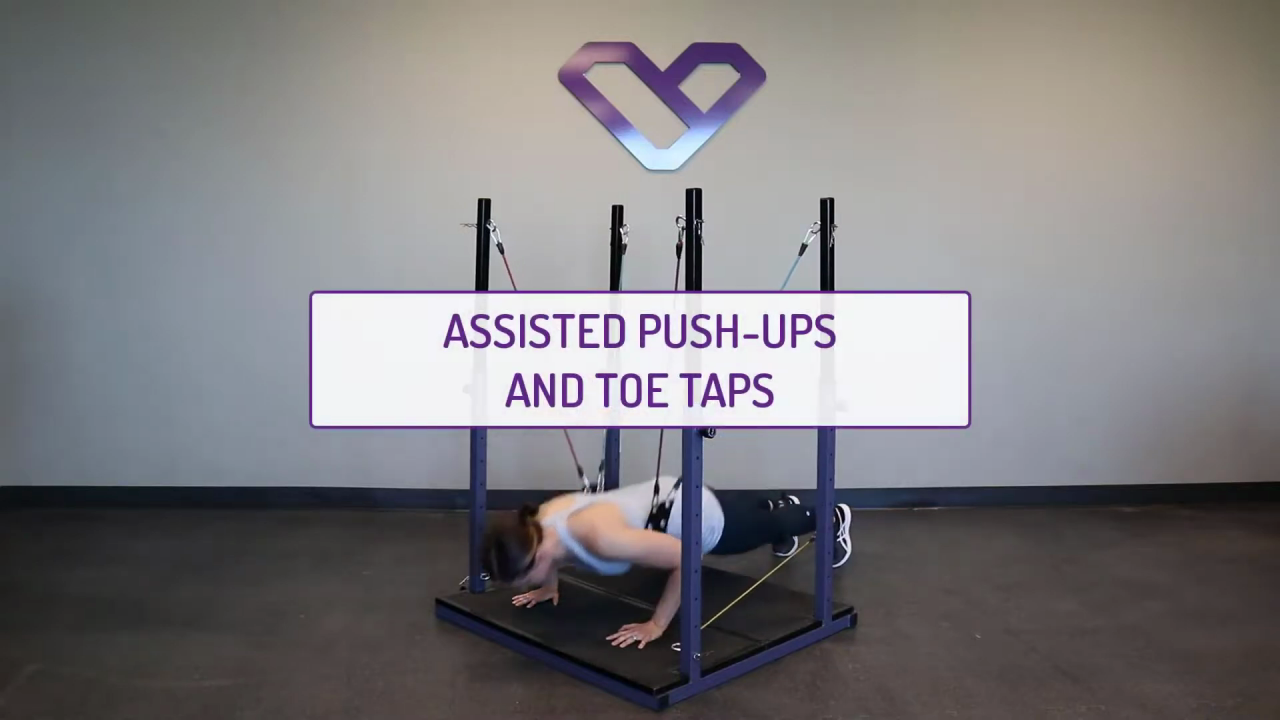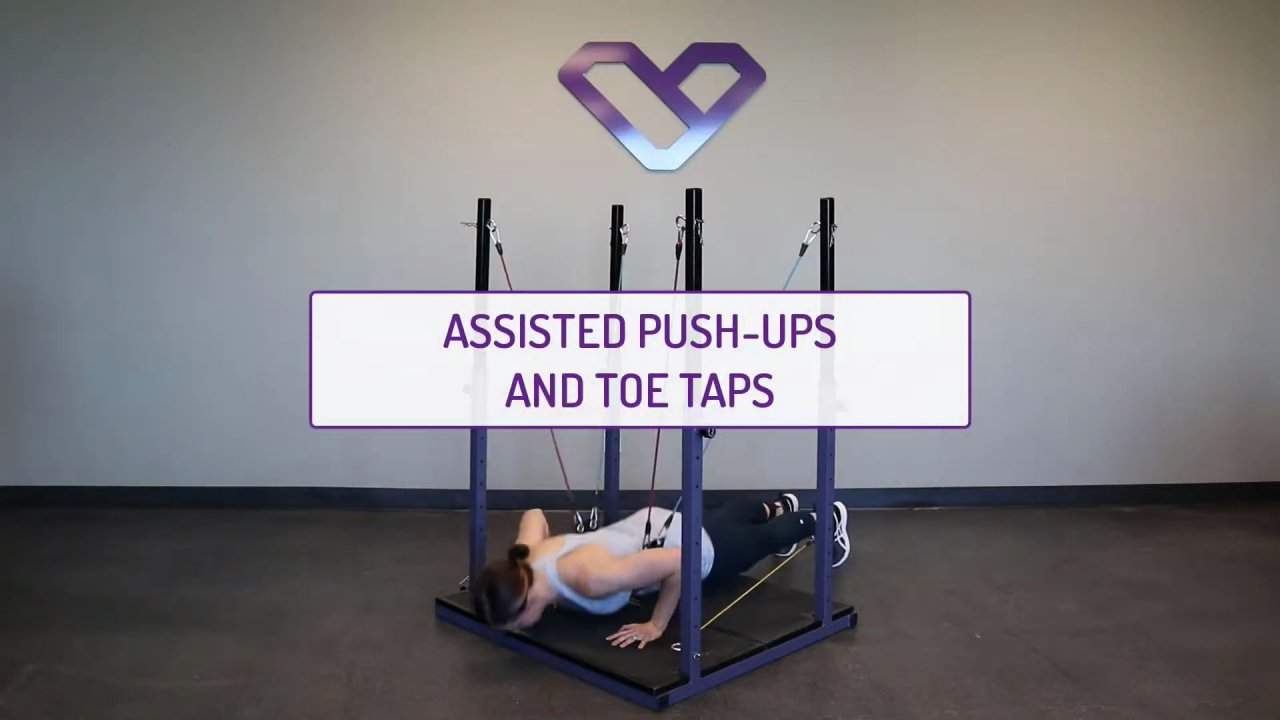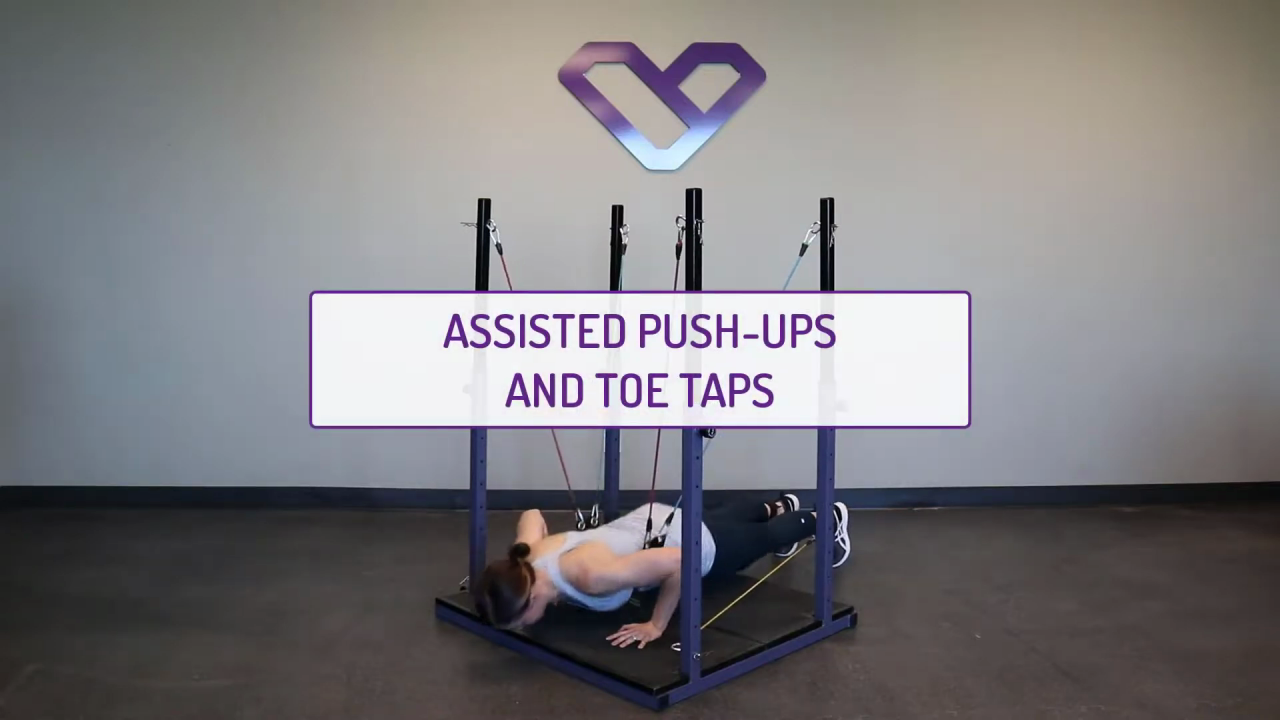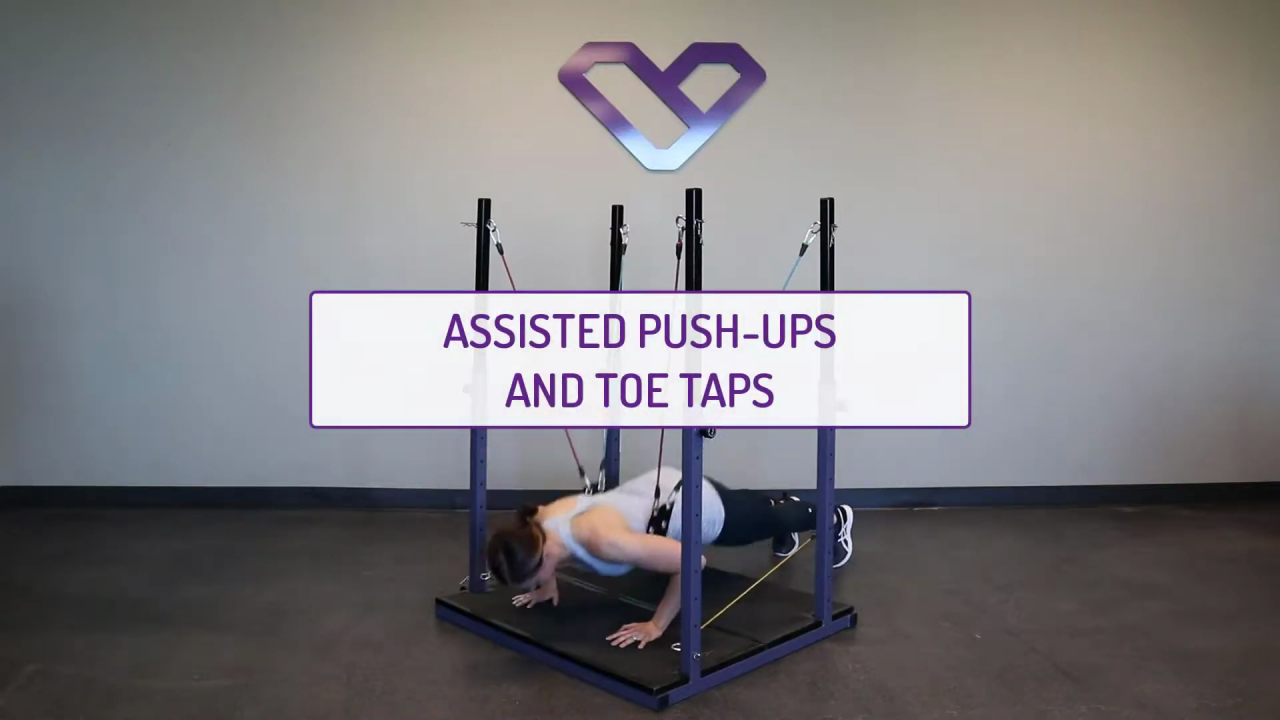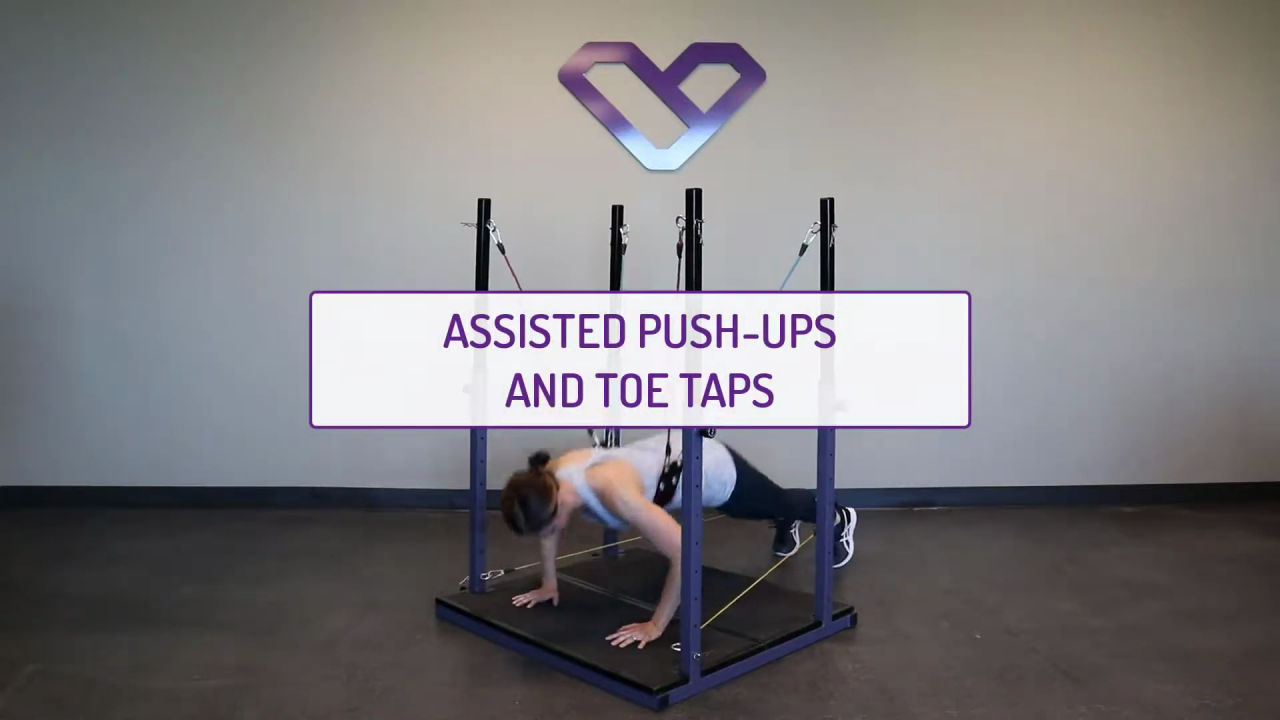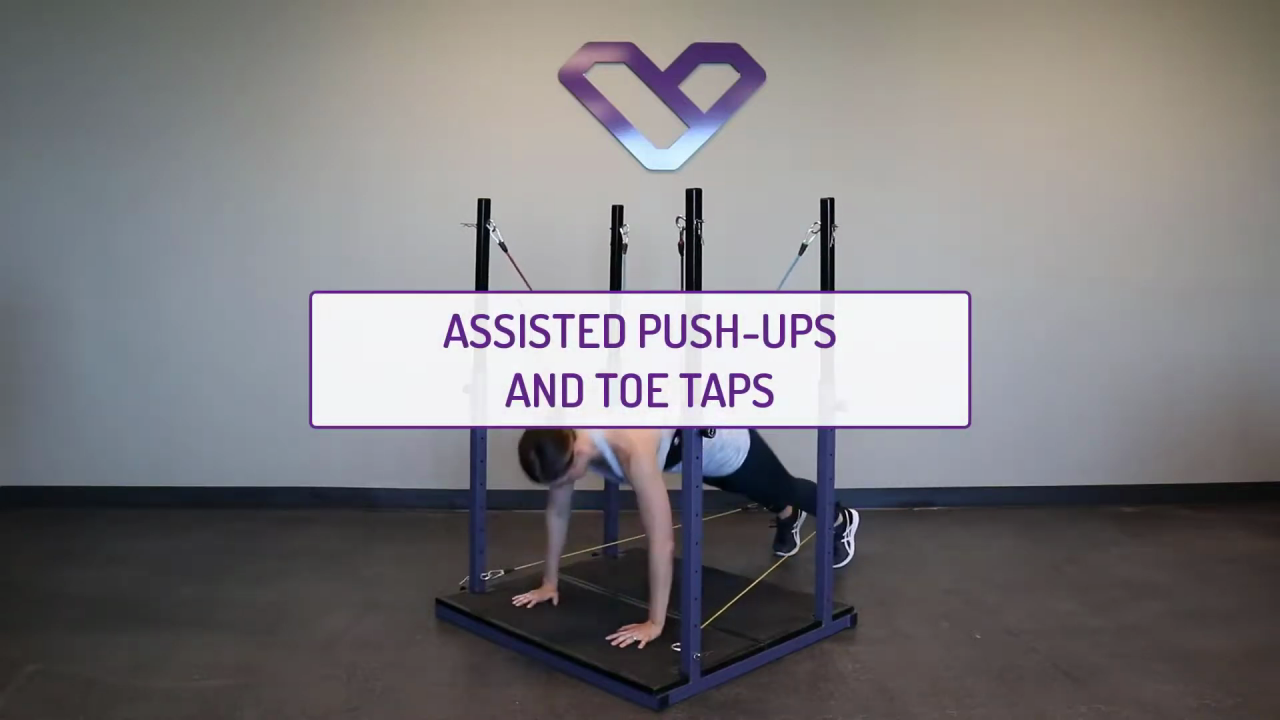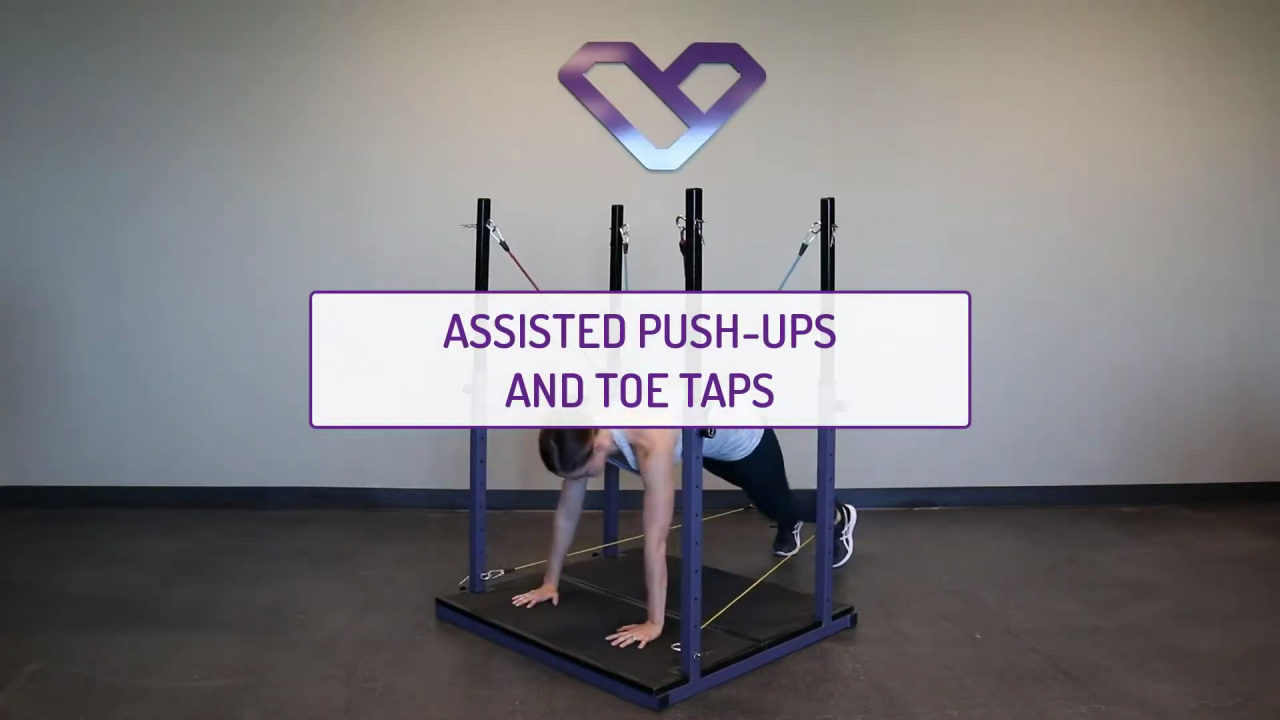
dt=0.2s
person 1, frame 1
left shoulder: (597, 538)
right shoulder: (540, 522)
left elbow: (681, 558)
left wrist: (657, 625)
right wrist: (548, 586)
right hip: (657, 500)
left knee: (770, 525)
left ankle: (834, 518)
right ankle: (779, 502)
person 1, frame 2
left shoulder: (588, 579)
right shoulder: (527, 565)
left elbow: (679, 562)
right elbow: (534, 514)
left wrist: (656, 626)
right hip: (646, 527)
left knee: (765, 537)
right knee: (719, 520)
left ankle: (827, 518)
right ankle: (777, 506)
person 1, frame 3
left shoulder: (590, 574)
right shoulder: (529, 563)
left elbow: (680, 562)
right elbow: (531, 513)
left wrist: (655, 625)
right hip: (650, 522)
left knee: (766, 536)
right knee: (727, 517)
left ankle: (829, 519)
right ankle: (778, 506)
person 1, frame 4
left shoulder: (601, 539)
right shoulder: (539, 525)
left wrist: (655, 626)
right wrist: (547, 586)
left hip: (699, 506)
right hip: (660, 488)
left knee: (774, 519)
left ankle: (836, 519)
right ankle: (780, 500)
person 1, frame 5
left shoulder: (613, 491)
right shoulder: (552, 479)
left elbow: (687, 553)
right elbow: (545, 519)
left wrist: (656, 625)
right wrist: (549, 584)
left hip: (711, 471)
right hip: (672, 460)
left knee: (779, 502)
left ankle: (840, 519)
right ankle: (787, 524)
person 1, frame 6
left shoulder: (631, 448)
right shoulder: (568, 440)
left elbow: (661, 542)
right elbow: (557, 512)
left wrist: (655, 622)
right wrist: (549, 582)
left hip: (724, 444)
left knee: (784, 489)
right knee: (765, 493)
left ankle: (842, 520)
right ankle: (789, 517)
person 1, frame 7
left shoulder: (651, 443)
right shoulder: (586, 437)
left elbow: (655, 541)
right elbow: (566, 511)
left wrist: (654, 623)
right wrist: (549, 582)
left hip: (739, 431)
right hip: (704, 431)
left knee: (779, 505)
right knee: (757, 486)
left ankle: (838, 518)
right ankle: (792, 525)
